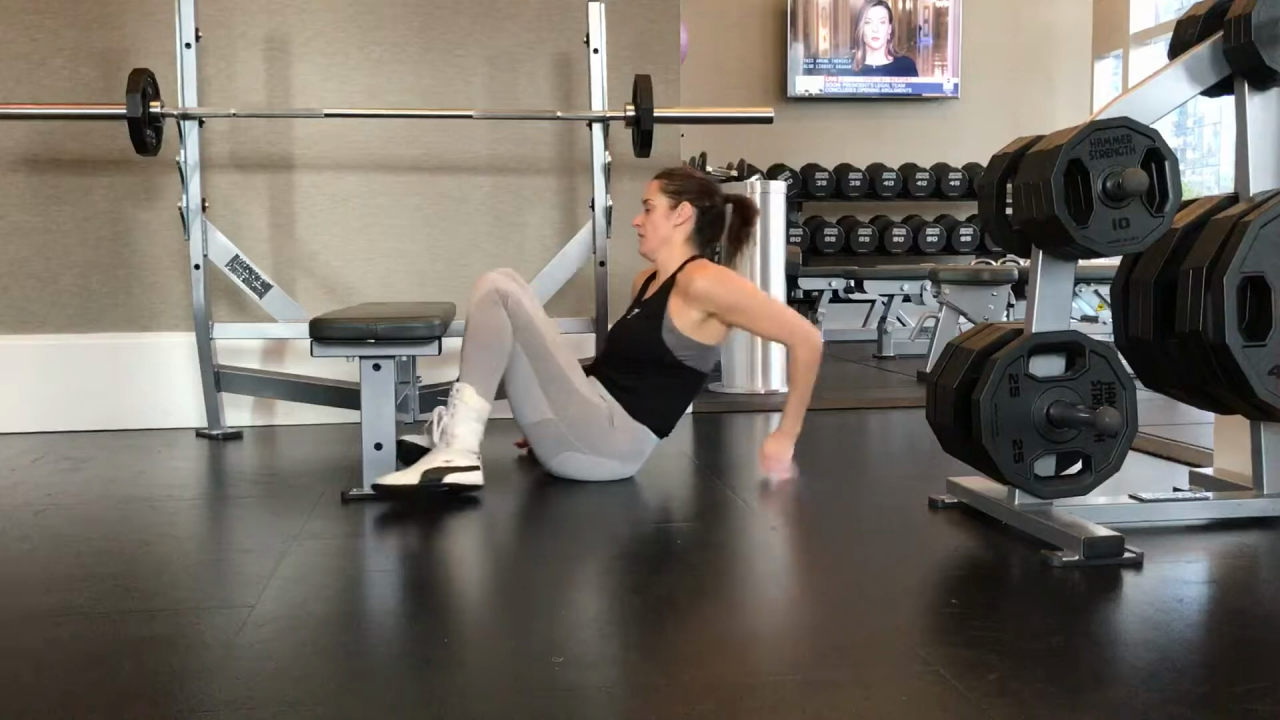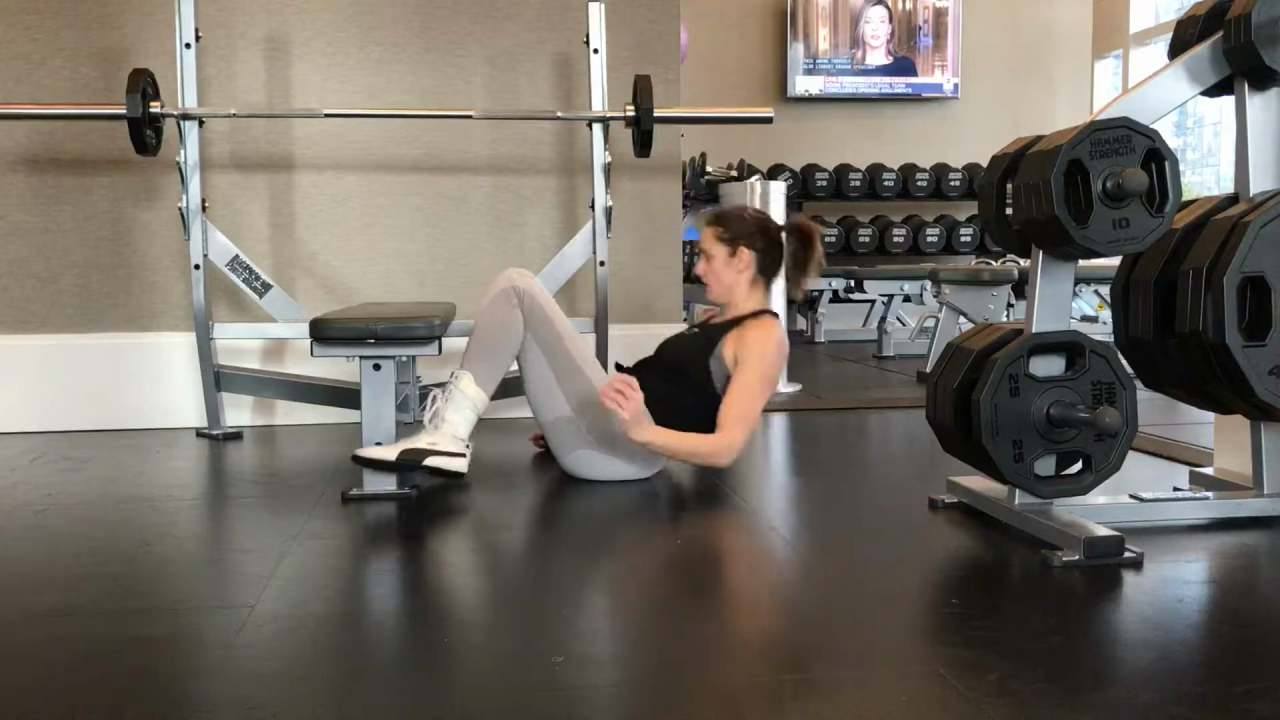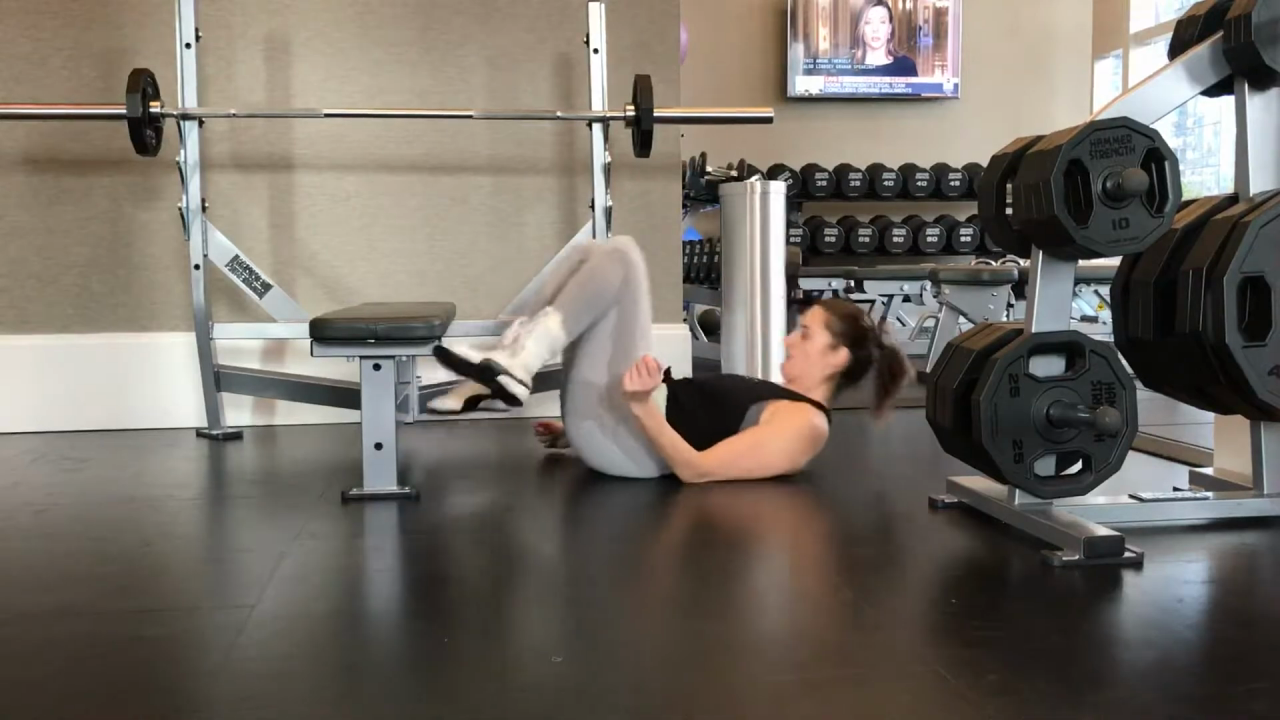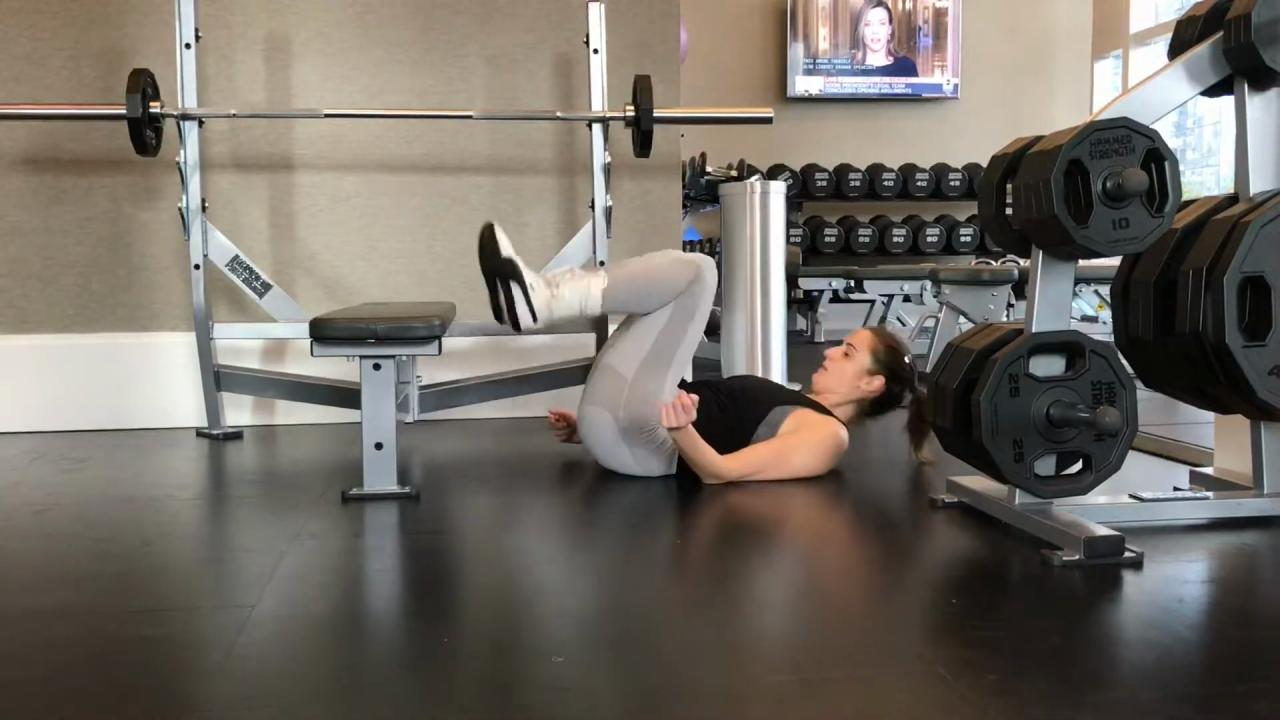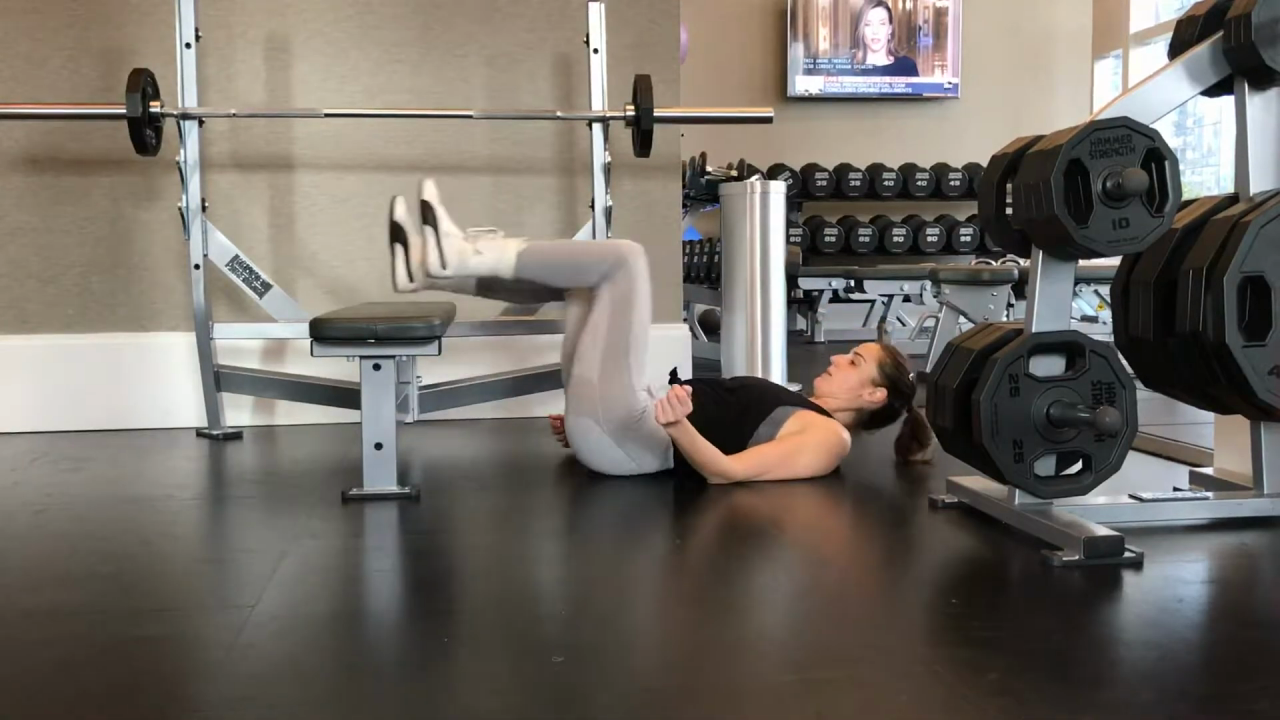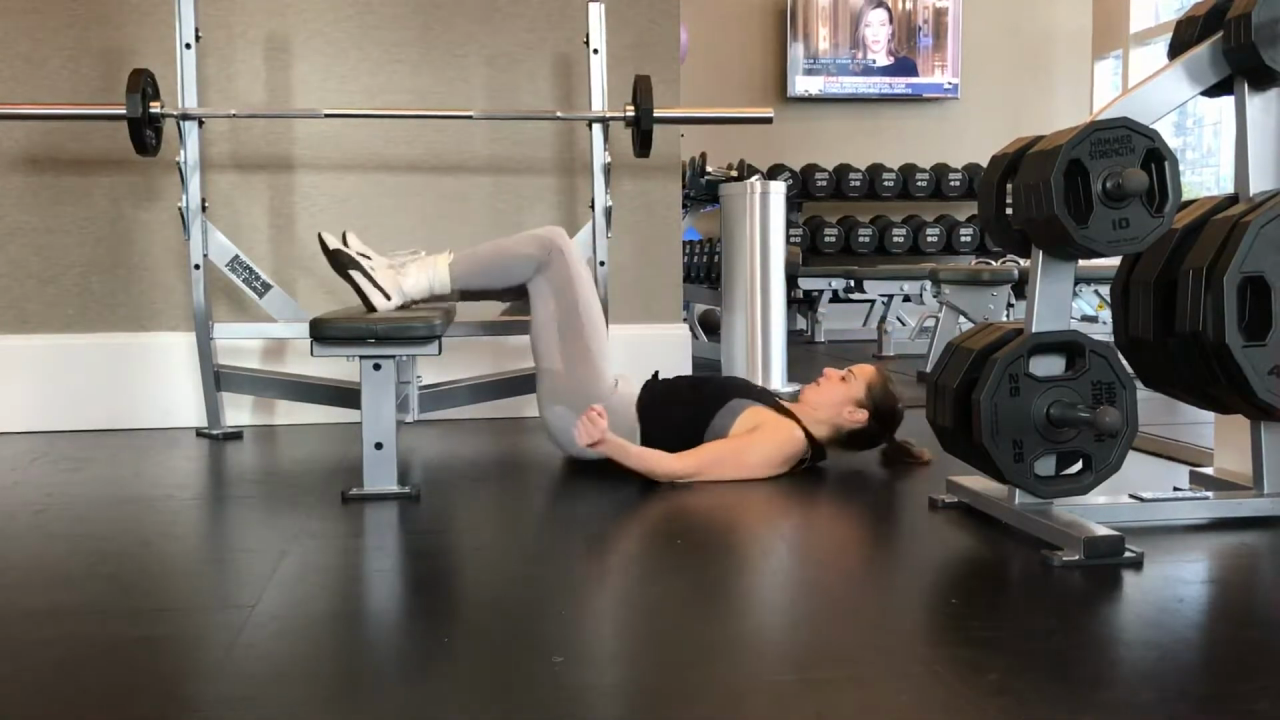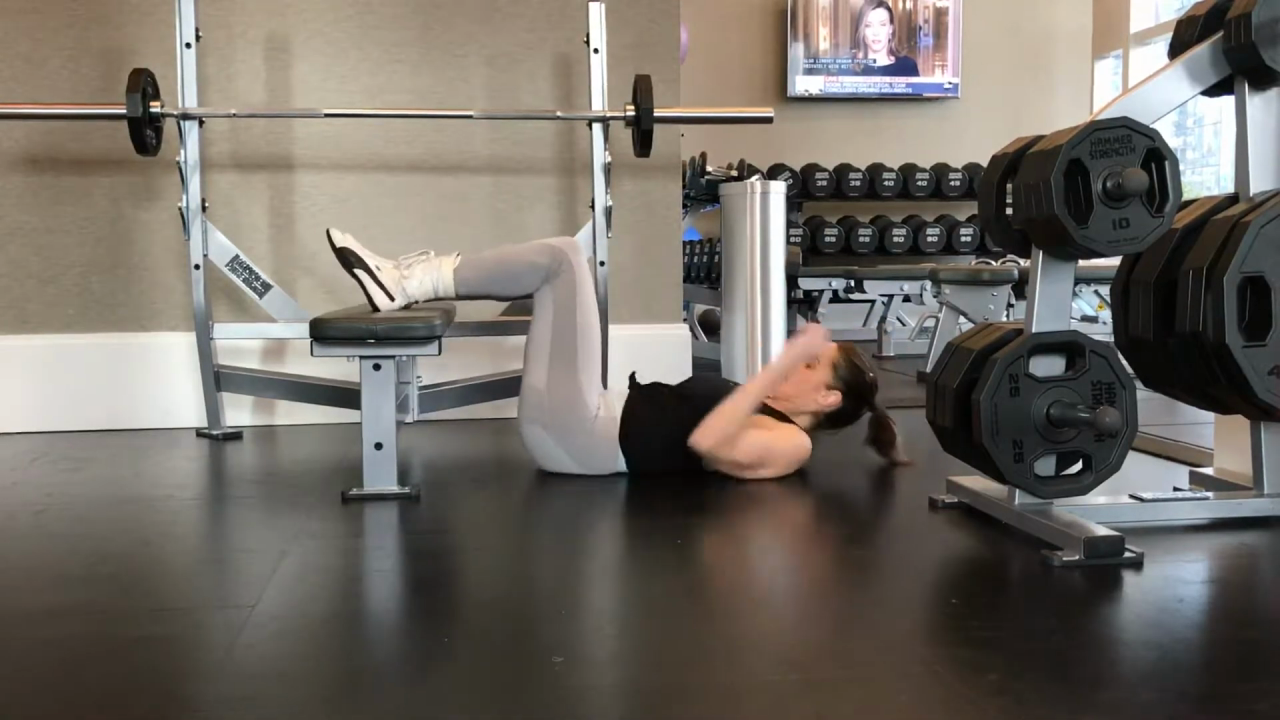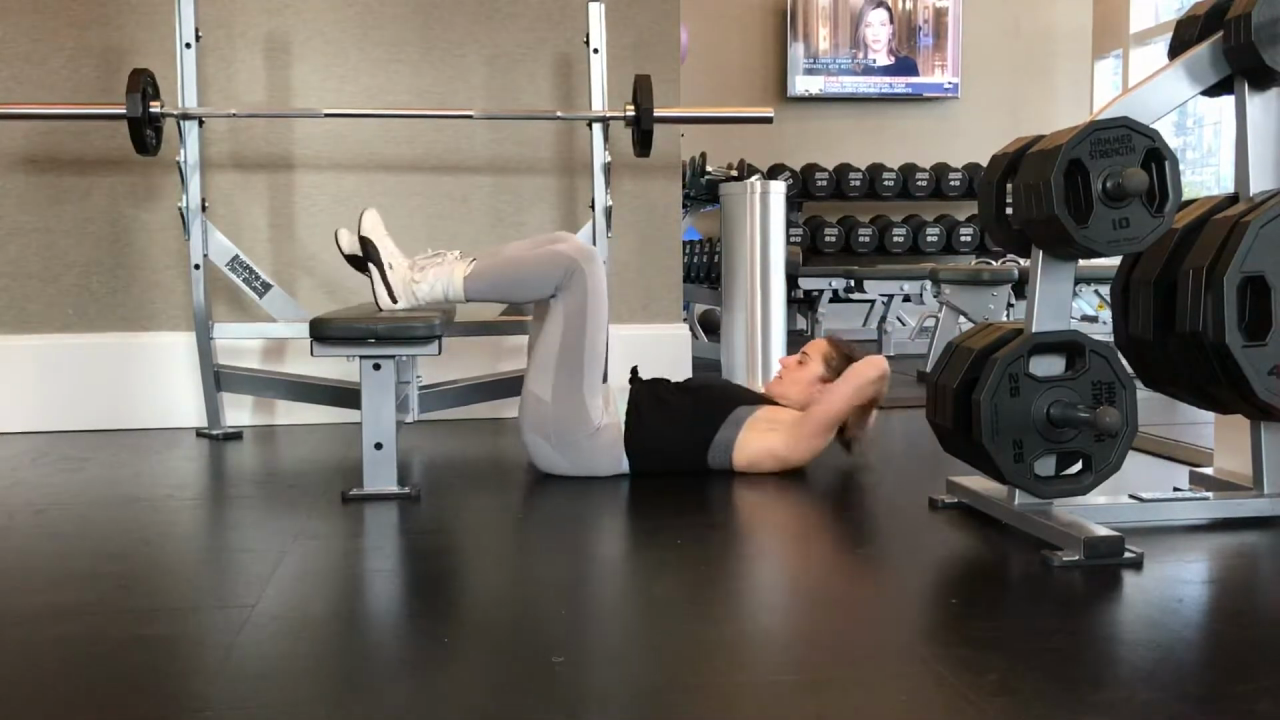
dt=0.3s
person 1, frame 1
left shoulder: (704, 284)
right shoulder: (648, 282)
left elbow: (806, 340)
left wrist: (782, 441)
right wrist: (560, 419)
left hip: (605, 445)
right hip: (593, 427)
left knee: (496, 290)
right knee: (505, 287)
left ankle: (458, 453)
right ankle: (455, 438)
person 1, frame 2
left shoulder: (763, 337)
right shoulder: (726, 321)
left elbow: (724, 448)
left wrist: (642, 429)
left hip: (619, 446)
right hip: (611, 428)
left knee: (515, 289)
right knee: (517, 291)
left ankle: (447, 437)
right ankle: (444, 432)
person 1, frame 3
left shoulder: (806, 427)
right shoulder: (779, 401)
left elbow: (694, 468)
left wrist: (641, 406)
left hip: (623, 438)
right hip: (606, 421)
left knee: (618, 257)
right knee: (598, 257)
left ankle: (509, 365)
right ankle: (504, 366)
person 1, frame 4
left shoulder: (826, 436)
right shoulder: (798, 409)
left elbow: (720, 471)
left wrist: (680, 430)
right wrist: (589, 422)
left hip: (632, 436)
right hip: (619, 417)
left knee: (696, 271)
right knee: (688, 274)
left ankle: (538, 302)
right ankle: (536, 298)
person 1, frame 5
left shoulder: (828, 438)
right shoulder: (799, 415)
left elbow: (725, 470)
left wrist: (676, 429)
right wrist: (586, 425)
left hip: (620, 438)
right hip: (615, 430)
left knee: (623, 259)
right knee: (591, 278)
left ankle: (461, 255)
right ankle: (431, 265)
person 1, frame 6
left shoulder: (785, 440)
right shoulder: (784, 421)
left elbow: (683, 468)
left wrist: (608, 444)
left hip: (589, 414)
right hip: (612, 411)
left knee: (551, 247)
right knee: (546, 276)
left ankle: (398, 285)
right ankle: (399, 279)
person 1, frame 7
left shoulder: (789, 443)
right shoulder: (771, 421)
left elbow: (704, 442)
left wrist: (777, 373)
left hip: (576, 438)
right hip: (601, 418)
left knee: (565, 256)
right knee: (561, 263)
left ankle: (404, 285)
right ankle: (404, 279)
person 1, frame 8
left shoulder: (797, 437)
right shoulder: (765, 412)
left elbow: (873, 367)
left wrist: (858, 409)
left hip: (578, 442)
right hip: (605, 414)
left knee: (577, 263)
right knee: (562, 248)
left ankle: (411, 287)
right ankle: (411, 275)
